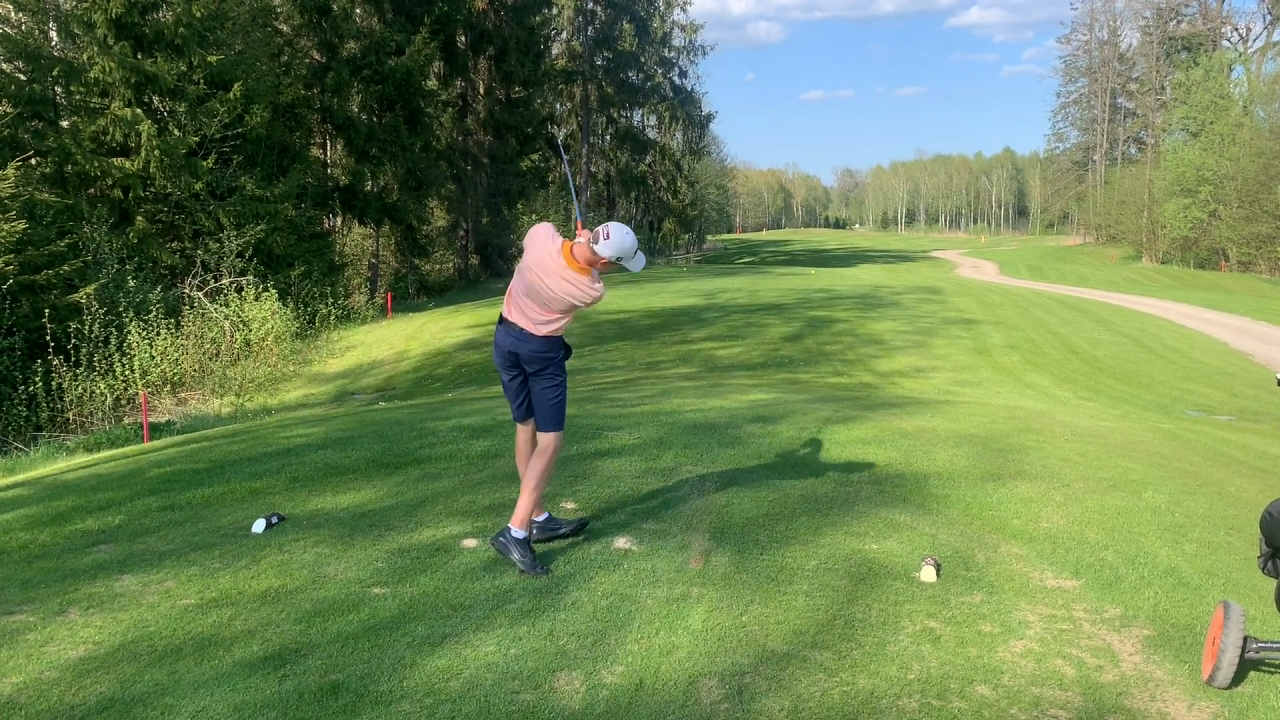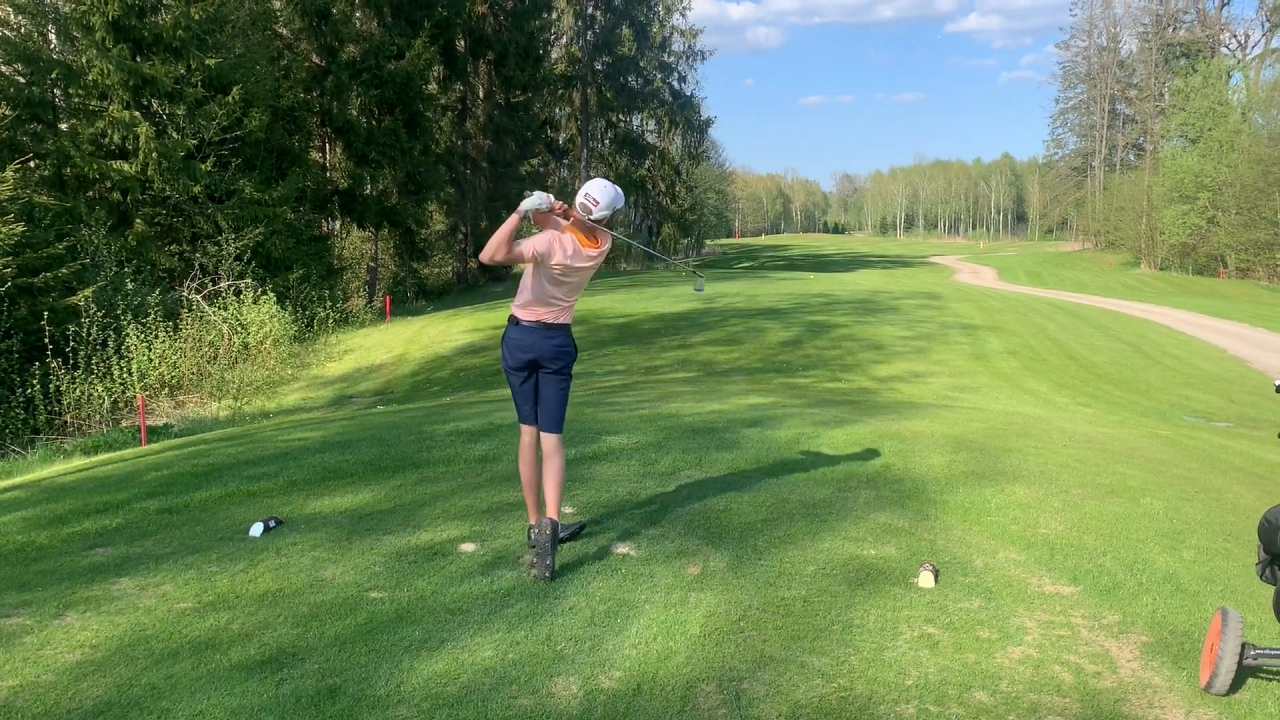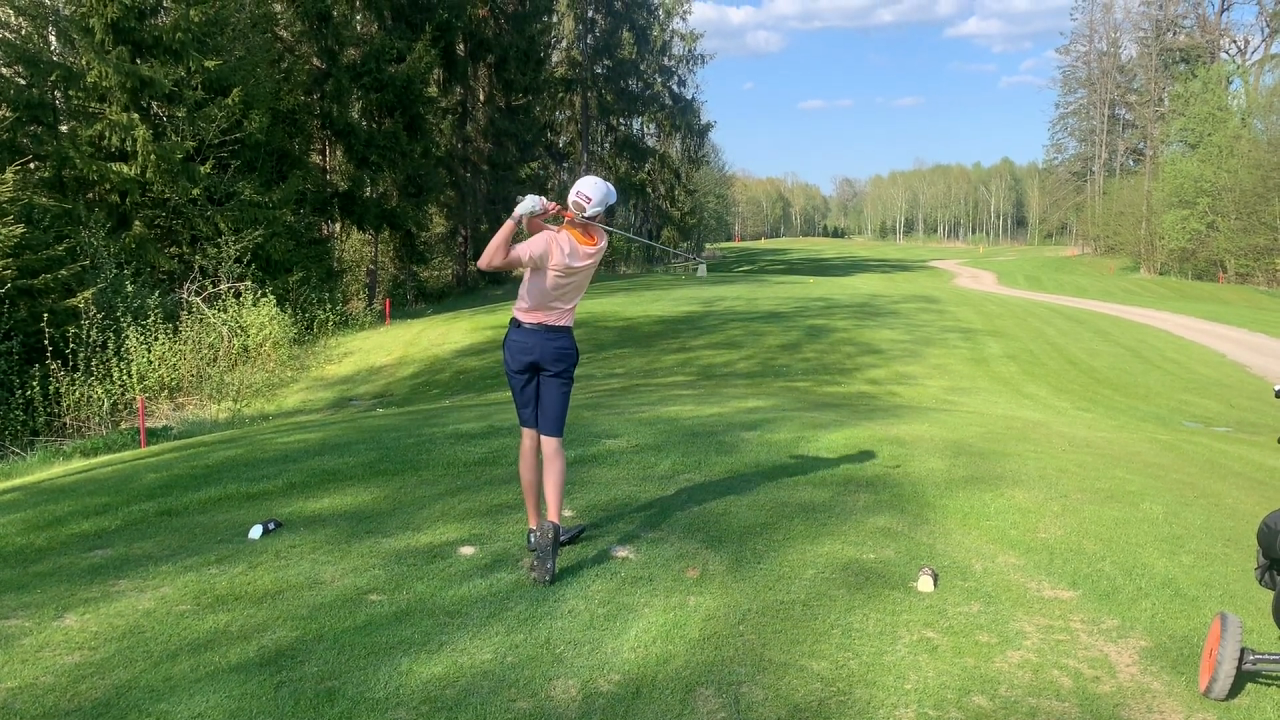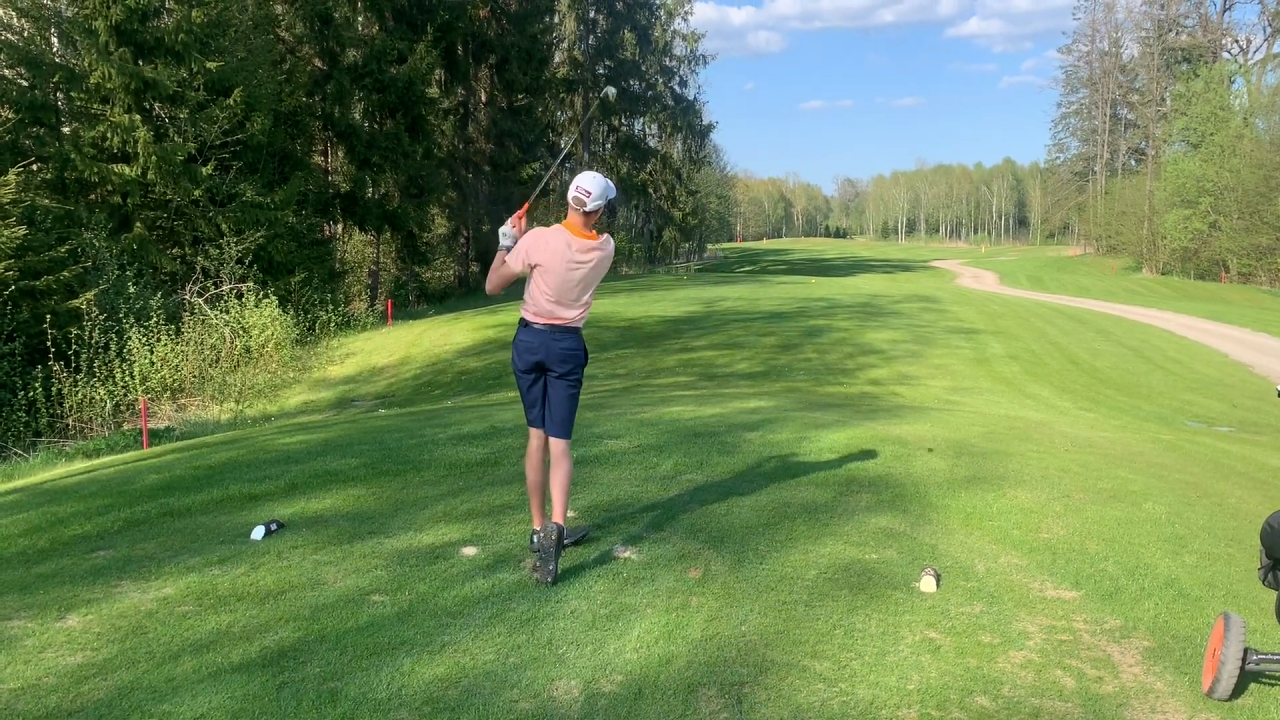
dt=0.5s
person 1, frame 1
left shoulder: (539, 237)
right shoulder: (590, 290)
left wrist: (584, 243)
left hip: (506, 337)
right hip: (541, 350)
left knee: (525, 430)
right knee: (549, 443)
left ankle: (538, 520)
right ankle: (516, 532)
person 1, frame 2
left shoulder: (551, 243)
right shoulder: (603, 244)
left elbow: (490, 256)
right elbow: (561, 223)
left wrist: (524, 211)
right wrist: (540, 211)
left hip: (519, 337)
right hip: (556, 341)
left knee: (528, 432)
right knee: (552, 438)
left ankle: (536, 524)
right ankle: (550, 524)
person 1, frame 3
left shoulder: (549, 244)
right shoulder: (599, 244)
left elbow: (488, 262)
left wrist: (519, 215)
right wrist: (535, 218)
left hip: (521, 339)
right hip: (559, 344)
left knee: (529, 436)
right knee: (551, 440)
left ankle: (535, 528)
right ankle: (550, 527)
person 1, frame 4
left shoulder: (538, 239)
right shoulder: (606, 249)
left elbow: (492, 287)
left wrist: (506, 244)
right wrist: (525, 238)
left hip: (529, 339)
right hip: (568, 345)
left knee: (536, 435)
right knee: (559, 442)
left ankle: (539, 529)
right ankle: (555, 530)
